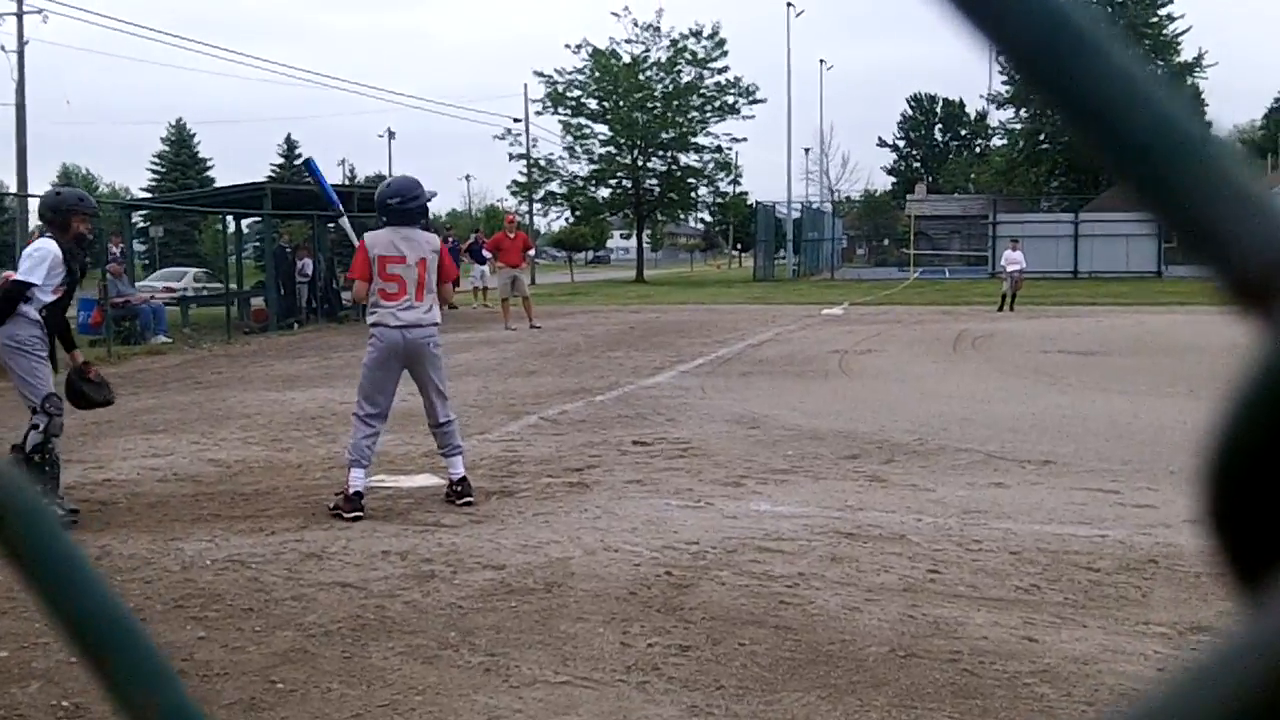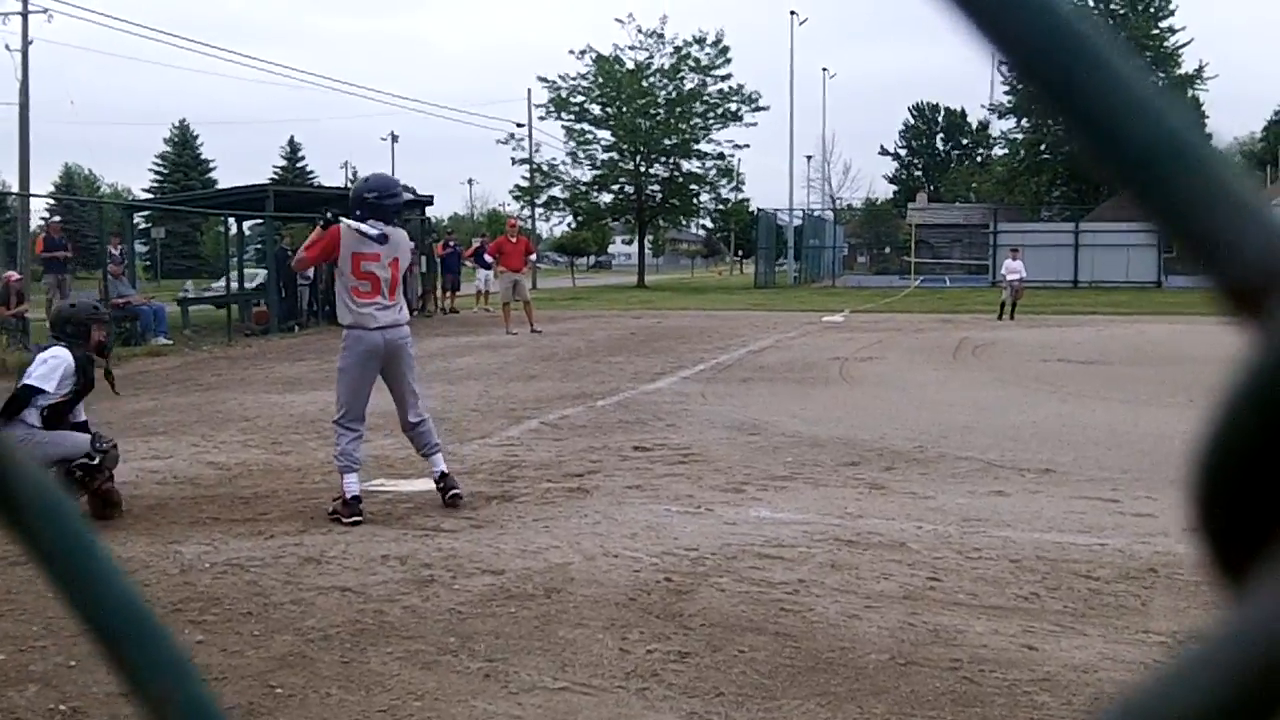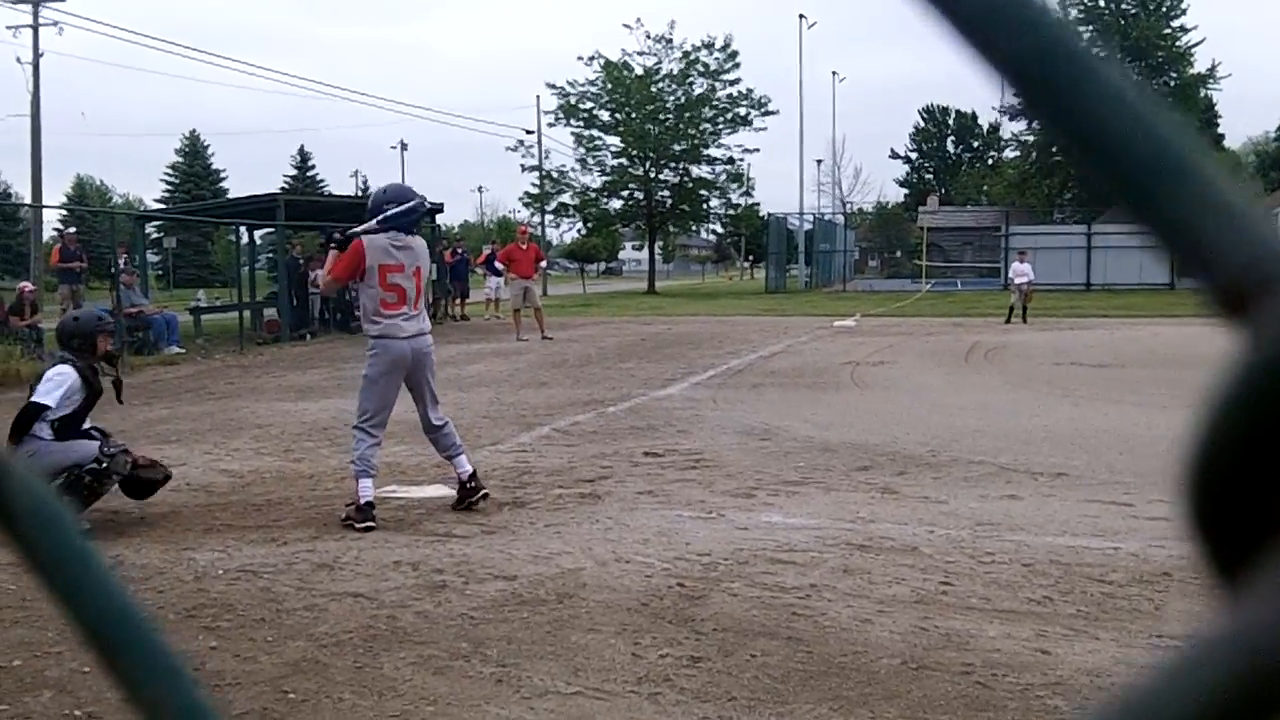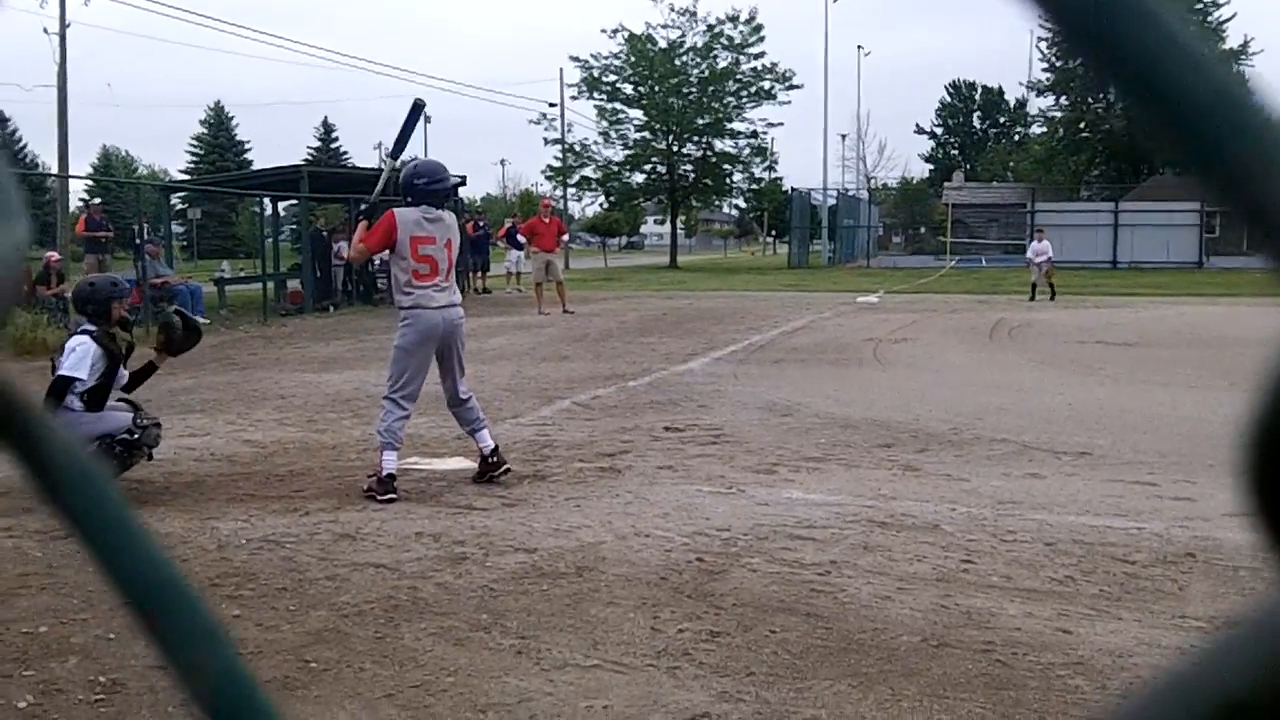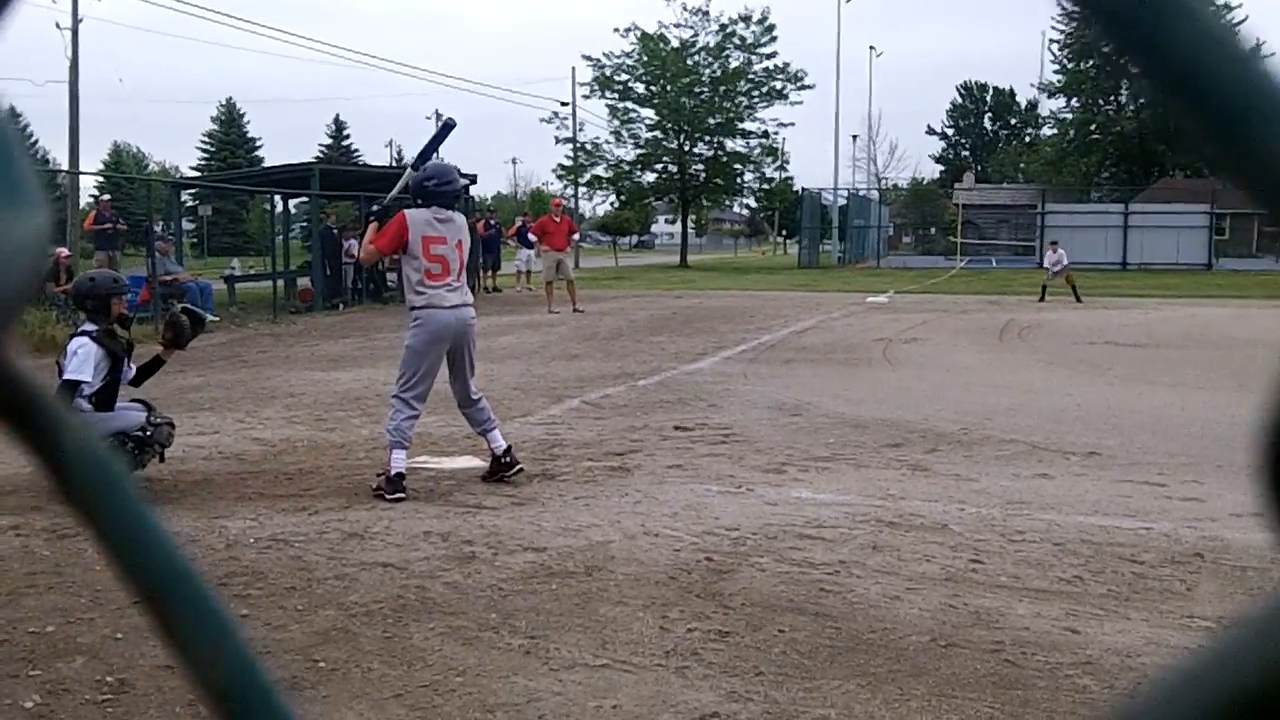
dt=0.4s
person 1, frame 1
left shoulder: (370, 242)
right shoulder: (433, 243)
left elbow: (360, 293)
right elbow: (447, 296)
left hip: (385, 335)
right hip: (425, 334)
left knee: (367, 415)
right knee: (440, 410)
left ankle: (354, 493)
right ankle: (459, 481)
person 1, frame 2
left shoulder: (341, 233)
right shoulder: (402, 240)
left elbow: (299, 263)
left wrist: (322, 227)
left hip: (360, 336)
right hip: (398, 333)
left knee: (349, 419)
right knee: (413, 413)
left ankle: (350, 498)
right ankle: (444, 478)
person 1, frame 3
left shoulder: (364, 246)
right shoulder: (421, 247)
left elbow: (328, 286)
left wrist: (334, 249)
left hip: (386, 346)
right hip: (421, 342)
left knee: (368, 426)
right knee: (434, 417)
left ankle: (364, 504)
right ankle: (469, 481)
person 1, frame 4
left shoulder: (397, 219)
right shoulder: (450, 221)
left elbow: (356, 255)
left wrist: (363, 219)
left hip: (418, 318)
right hip: (452, 315)
left knee: (398, 397)
right knee: (458, 391)
left ankle: (386, 476)
right ankle: (491, 456)
person 1, frame 5
left shoulder: (407, 220)
right shoulder: (461, 222)
left elbow: (367, 256)
left wrist: (375, 221)
left hip: (429, 318)
right hip: (465, 315)
left knee: (407, 397)
right knee: (467, 392)
left ankle: (394, 476)
right ankle: (503, 456)
person 2, frame 1
left shoulder: (64, 256)
right shoulder: (46, 250)
left elbow: (56, 314)
left wrist: (75, 354)
left hip: (36, 343)
left knee: (48, 411)
right knee: (47, 414)
right ankle: (41, 501)
person 2, frame 2
left shoulder: (79, 363)
right shoulder: (62, 358)
left elbow: (77, 421)
right elbow: (22, 395)
left hip: (33, 433)
right hip: (21, 436)
left knee: (82, 435)
right knee: (106, 450)
person 2, frame 3
left shoulder: (85, 374)
right shoulder: (66, 373)
left elbow: (80, 430)
right elbow: (29, 413)
right wrist: (12, 454)
left hip: (52, 448)
right hip: (35, 451)
right knee: (115, 456)
person 2, frame 4
left shoulder: (106, 339)
right shoulder: (86, 343)
left elbow: (126, 384)
right elbow: (58, 388)
left wrist: (158, 359)
left hip: (82, 417)
right hip: (68, 423)
left knee: (129, 410)
right knee: (147, 428)
person 2, frame 5
left shoulder: (109, 338)
right shoulder: (87, 343)
left elbow: (134, 378)
right elbow: (65, 392)
left wrist: (166, 352)
left hip: (94, 417)
left knee: (140, 409)
